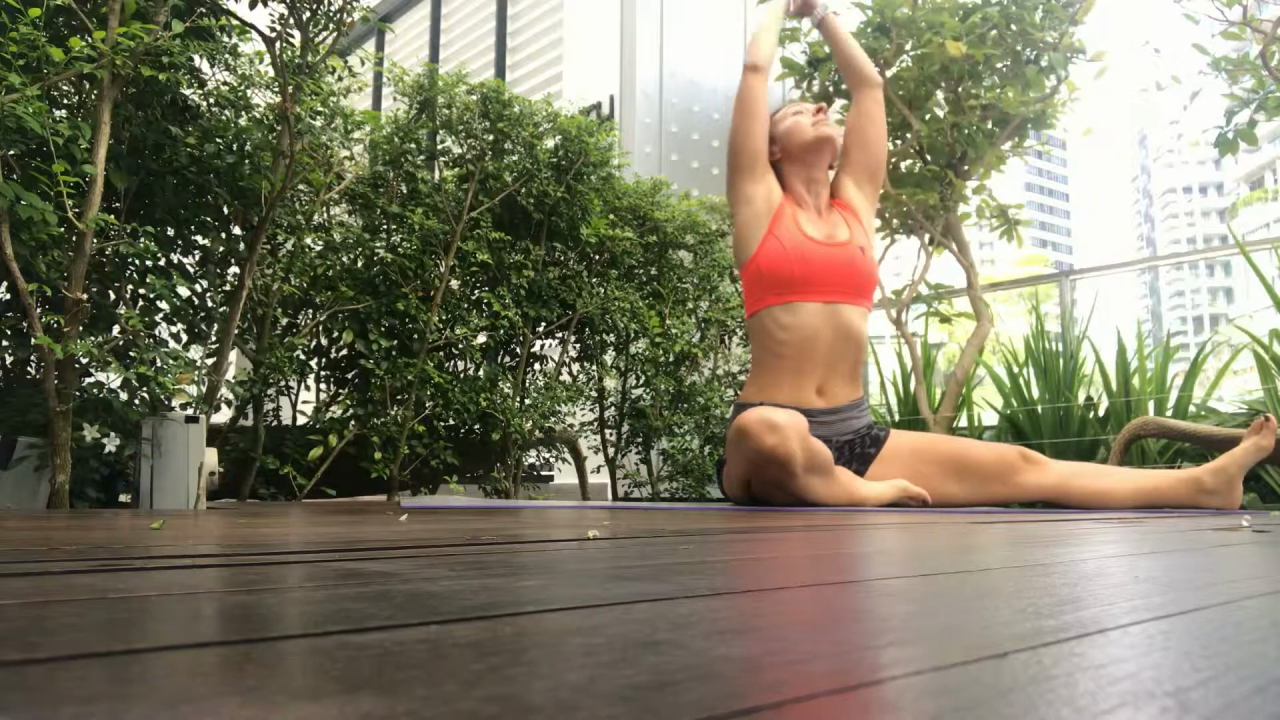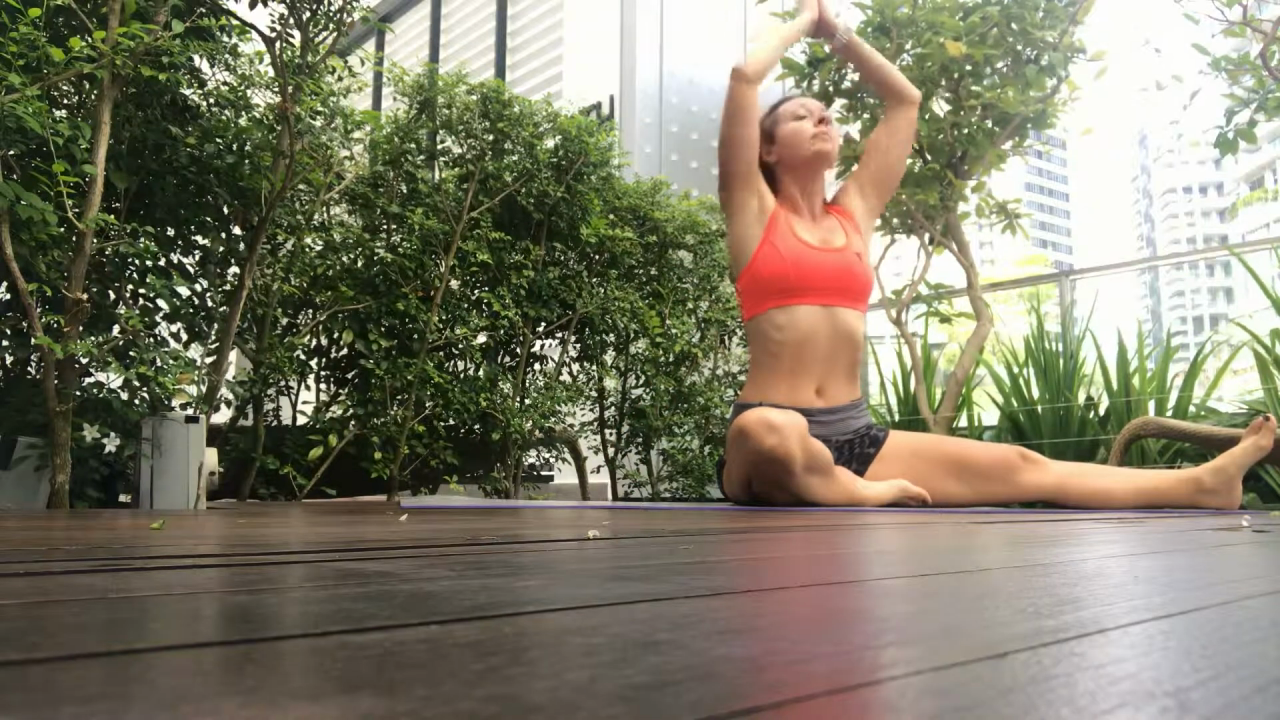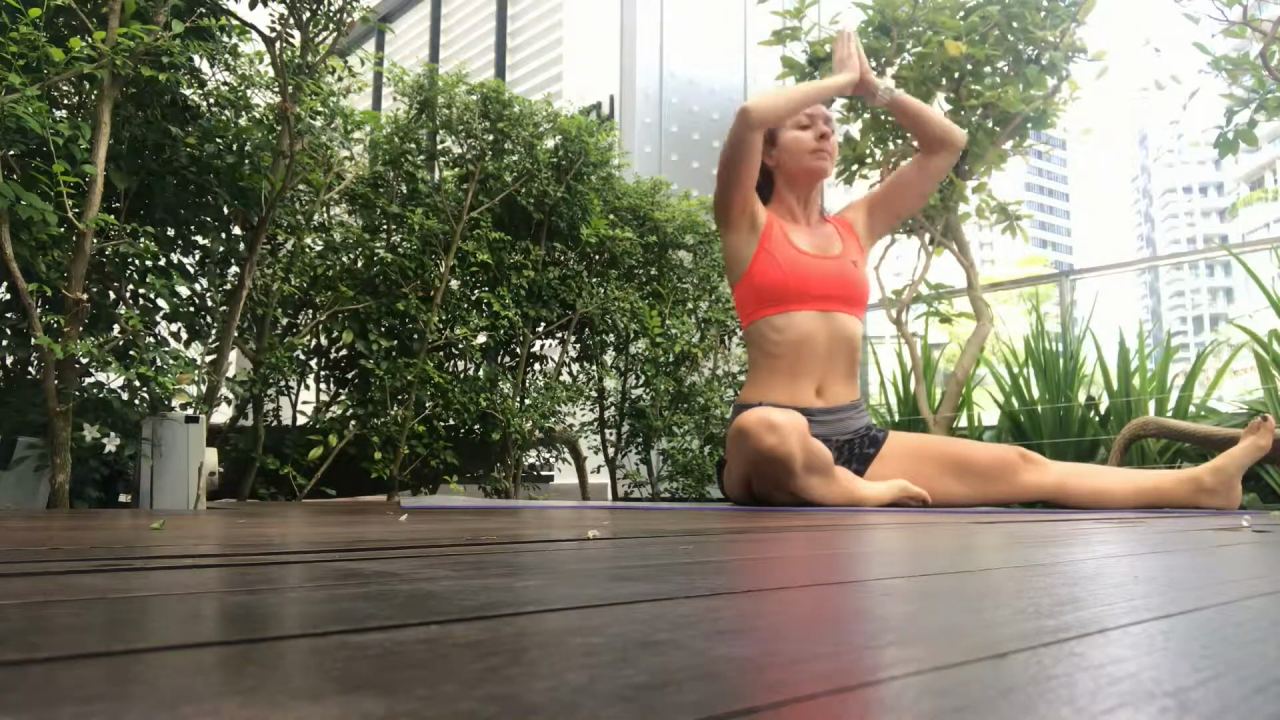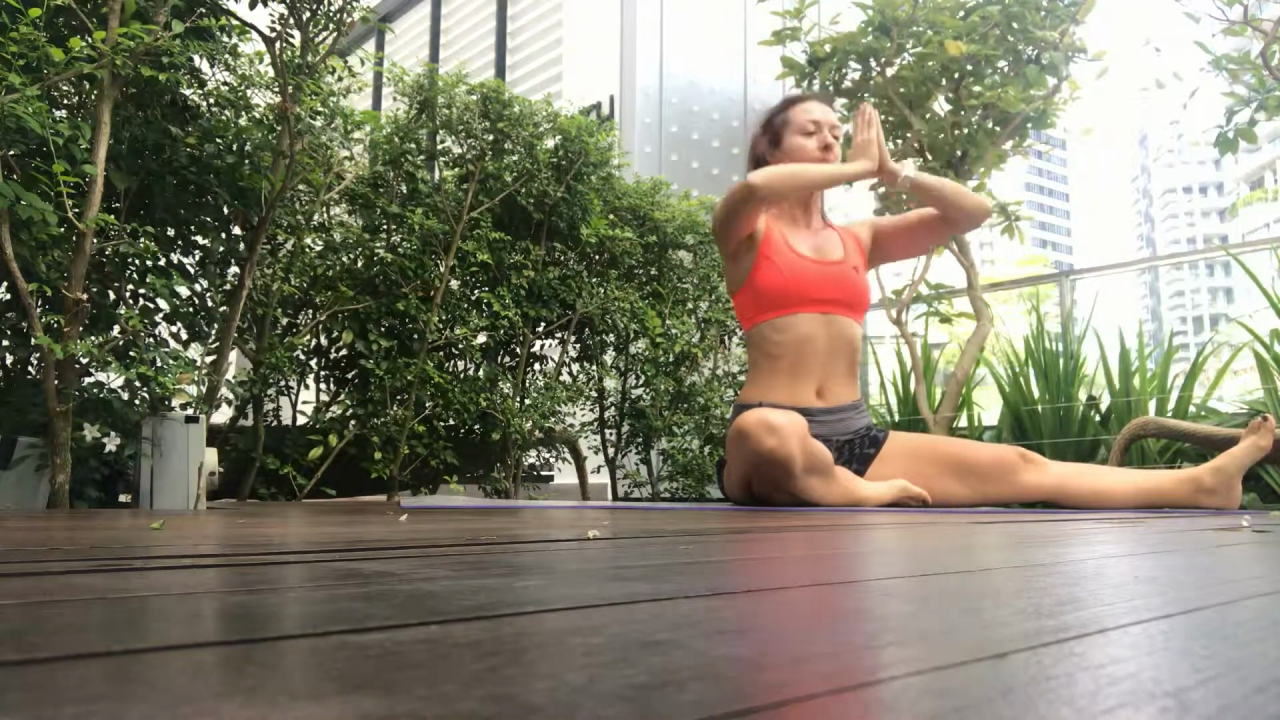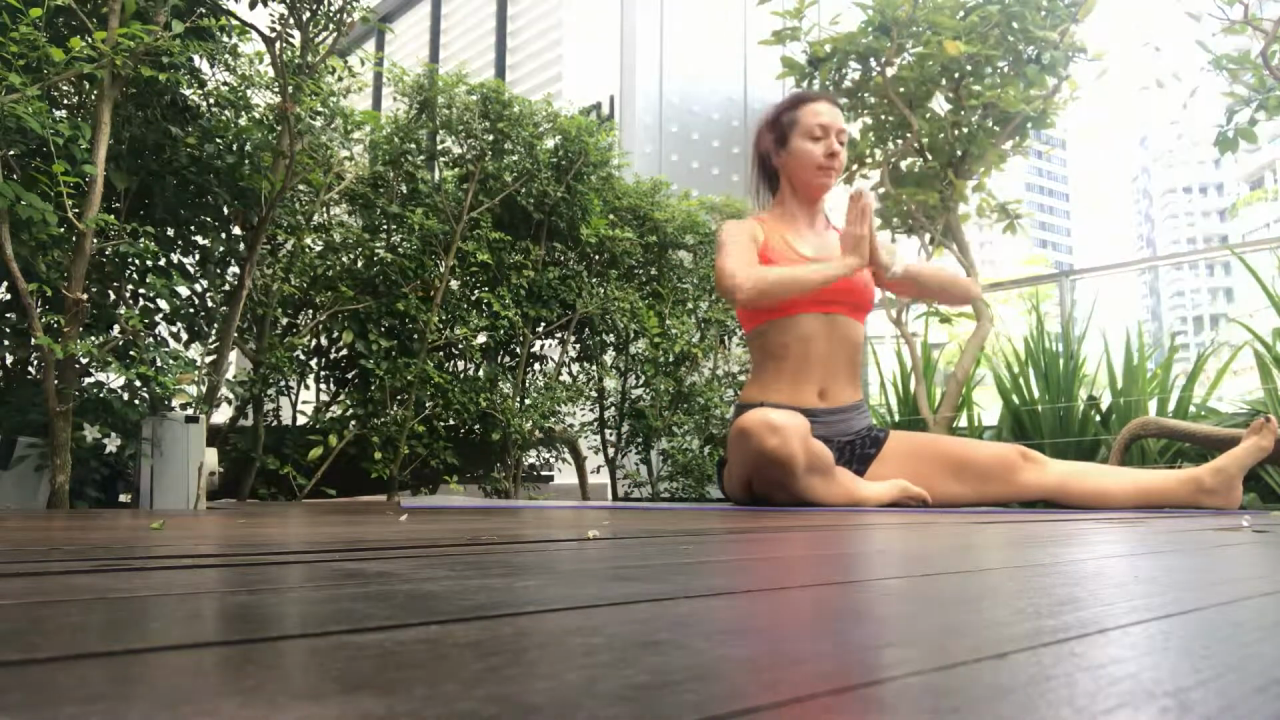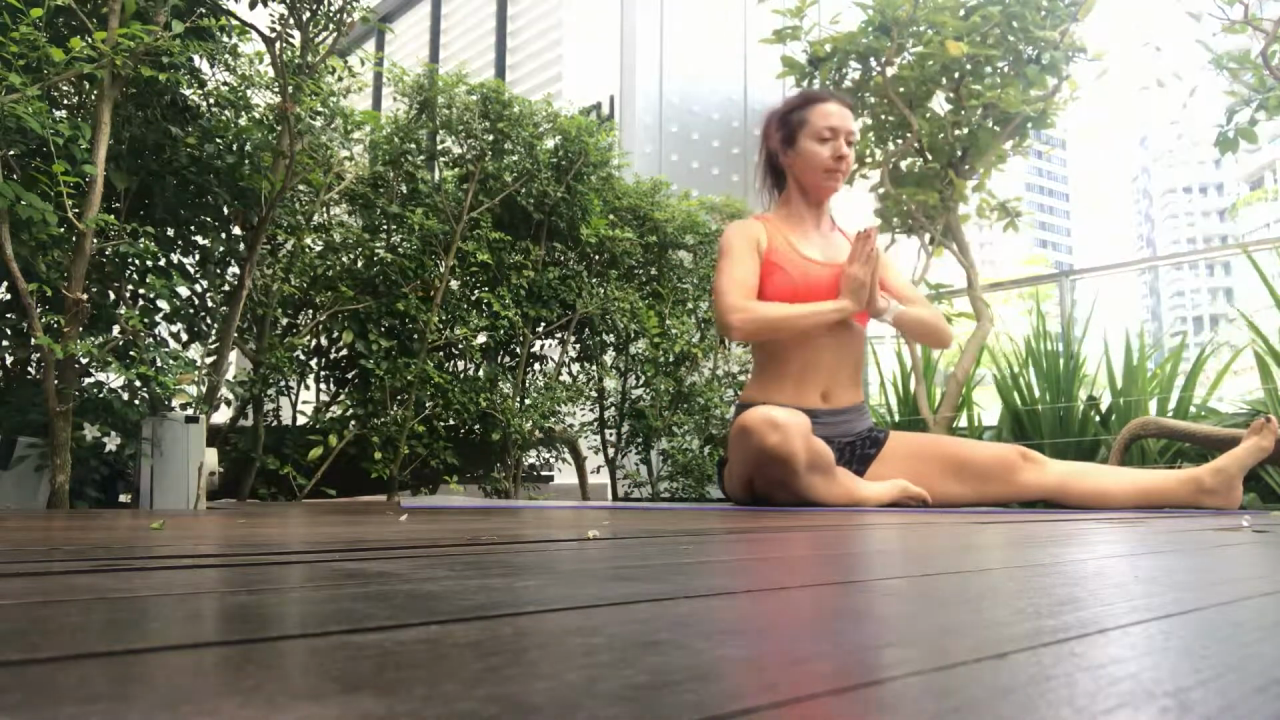
dt=0.3s
person 1, frame 1
left shoulder: (855, 206)
right shoulder: (760, 204)
left elbow: (868, 84)
right elbow: (755, 69)
left hip: (853, 435)
right hip: (770, 445)
left knee: (1023, 467)
right knee: (767, 431)
right ankle: (859, 496)
person 1, frame 2
left shoulder: (852, 215)
right shoulder: (754, 212)
left elbow: (904, 99)
right elbow: (743, 76)
left hip: (852, 435)
right hip: (771, 437)
left knee: (1023, 468)
right knee: (768, 434)
right ankle: (864, 496)
person 1, frame 3
left shoulder: (856, 228)
right shoulder: (747, 223)
left elbow: (948, 143)
right elbow: (749, 117)
left wrist: (873, 87)
right wrist: (837, 80)
left hip: (853, 436)
right hip: (772, 445)
left knee: (1022, 467)
right knee: (768, 433)
left ankle: (1198, 487)
right ankle: (863, 494)
person 1, frame 4
left shoulder: (858, 240)
right shoulder: (747, 235)
left elbow: (973, 211)
right elbow: (754, 182)
left wrist: (892, 170)
right wrist: (856, 164)
left hip: (855, 436)
right hip: (771, 439)
left knee: (1019, 466)
right knee: (768, 432)
left ankle: (1197, 485)
right ankle: (862, 496)
person 1, frame 5
left shoulder: (857, 241)
right shoulder: (744, 234)
left elbow: (965, 292)
right elbow: (741, 287)
left wrist: (883, 264)
right wrist: (844, 267)
left hip: (854, 436)
right hip: (771, 444)
left knee: (1021, 465)
right knee: (767, 432)
left ankle: (1201, 485)
right ankle: (865, 497)
person 1, frame 6
left shoulder: (860, 247)
right shoulder: (749, 235)
left elbow: (940, 332)
right elbow: (737, 319)
left wrist: (879, 304)
right wrist: (844, 303)
left hip: (857, 437)
right hip: (772, 448)
left knee: (1020, 466)
right knee: (770, 429)
left ankle: (1201, 483)
right ankle: (867, 496)
